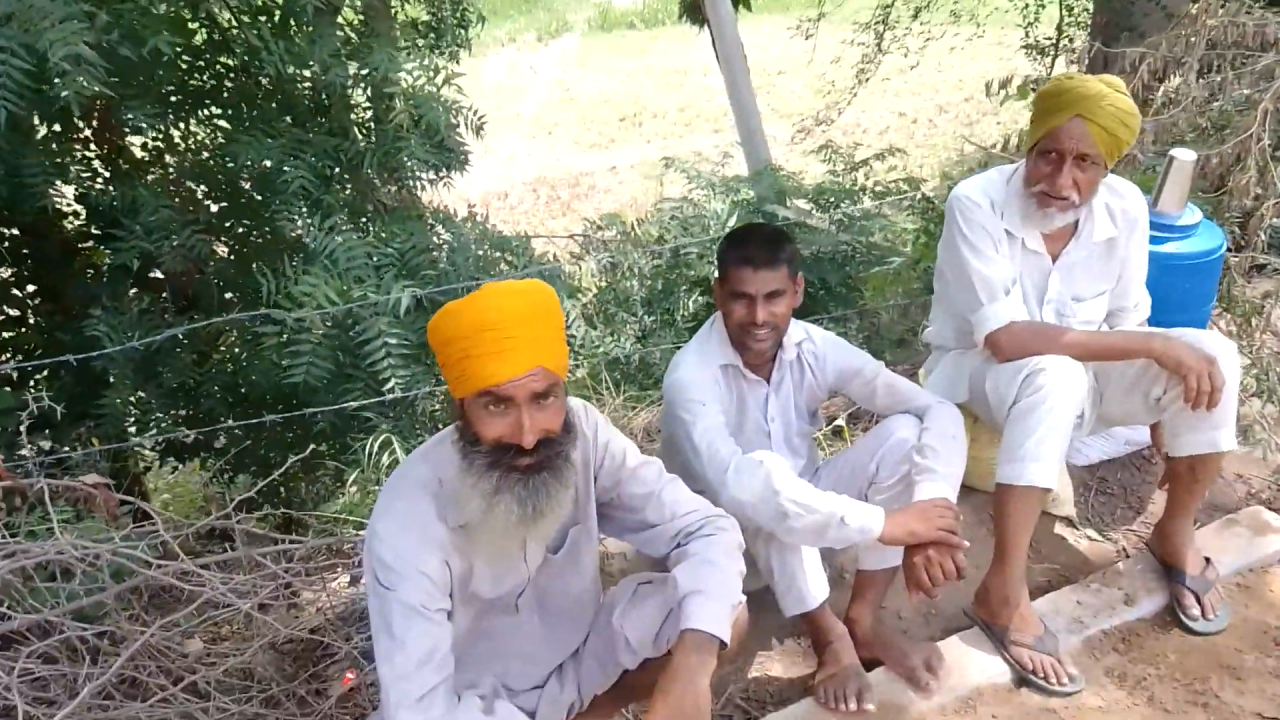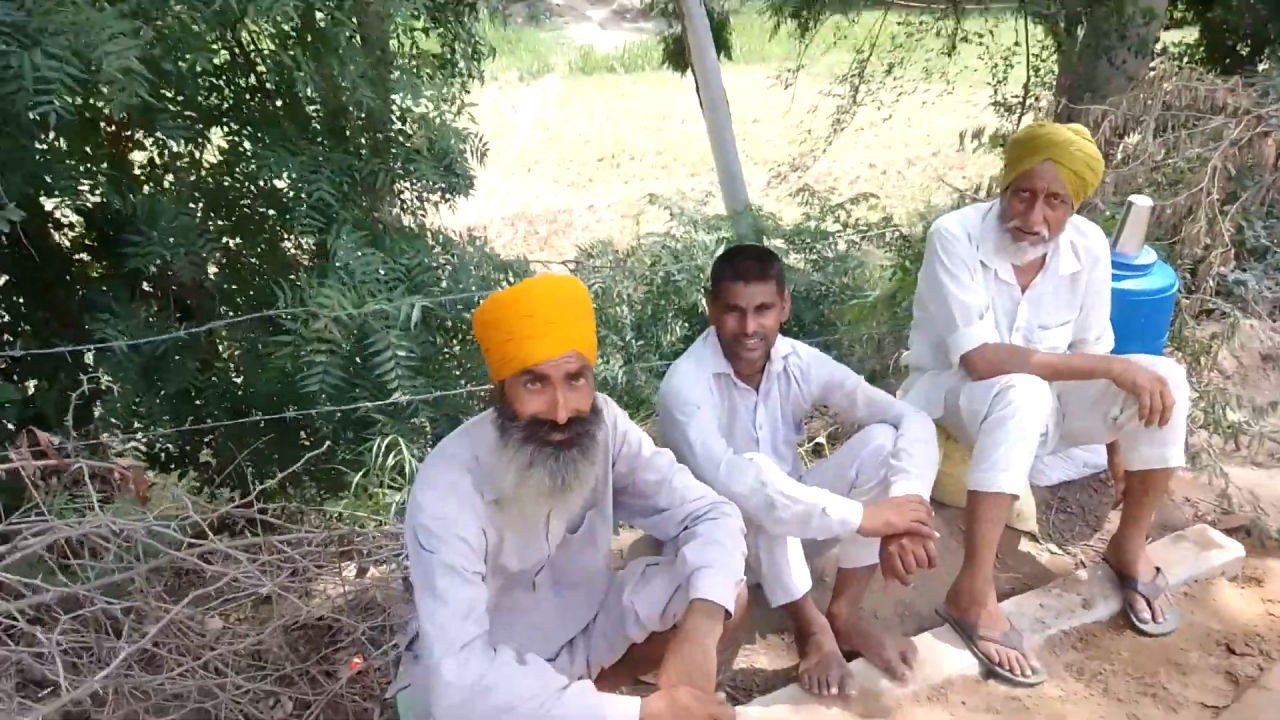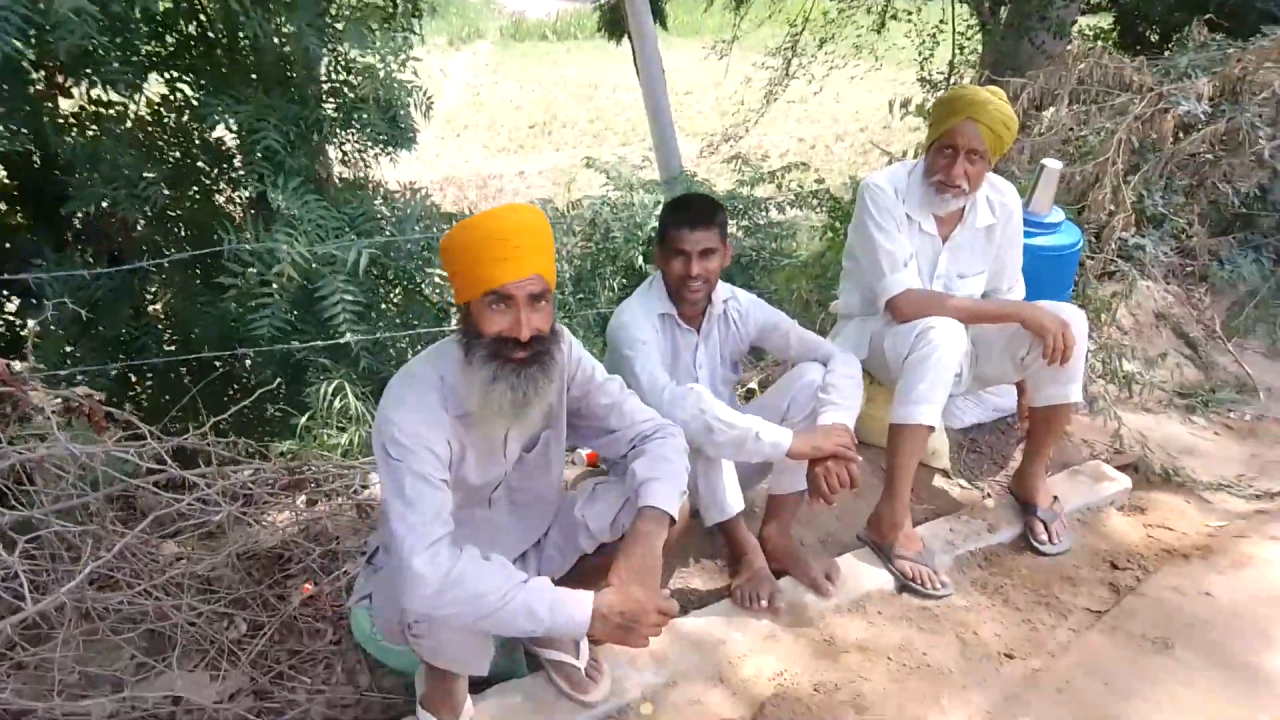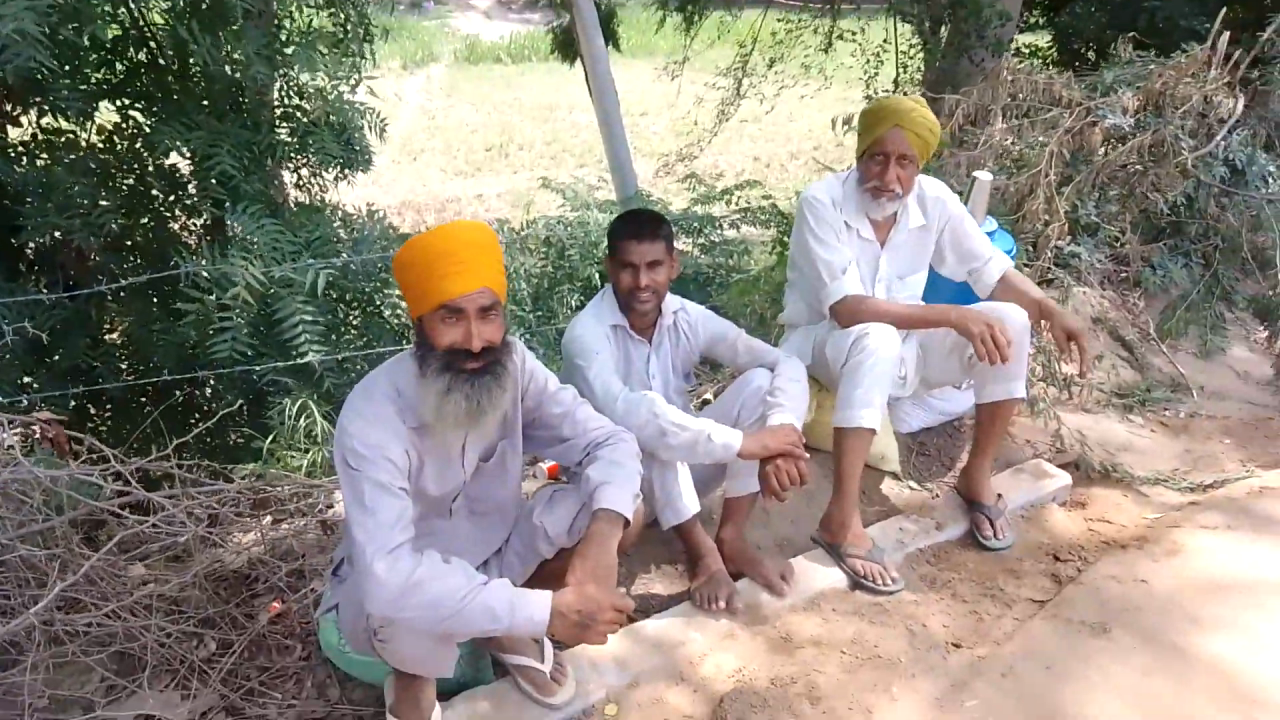
dt=0.5s
person 1, frame 1
left shoulder: (1125, 207)
right shoulder: (976, 203)
left elbow: (1127, 324)
right elbow: (1005, 339)
left wrist: (1163, 420)
right wrist: (1155, 347)
left hip: (1074, 373)
right hip: (975, 369)
left knee: (1211, 356)
right knee: (1055, 375)
left ankle: (1175, 535)
right ankle: (1002, 594)
person 1, frame 2
left shoulder: (1089, 245)
right shoulder: (956, 236)
left elbow: (1091, 351)
right elbow: (981, 358)
left wrist: (1118, 440)
right wrist: (1112, 368)
left hip: (1039, 397)
right hip: (951, 392)
left knee: (1164, 379)
right knee: (1023, 390)
left ankle: (1129, 545)
right ankle: (972, 593)
person 1, frame 3
left shoulder: (1002, 201)
right shoulder: (883, 191)
left elbow: (1003, 298)
right elbow: (904, 304)
left wrist: (1026, 379)
right wrist: (1022, 314)
left hip: (955, 344)
right hip: (876, 337)
left knee: (1066, 322)
right knee: (940, 334)
left ankle: (1031, 476)
right ankle: (891, 518)
person 1, frame 4
left shoulder: (933, 199)
right shoulder: (822, 201)
left elbow: (993, 269)
right elbow: (846, 308)
left wrist: (1049, 309)
right wrist: (954, 317)
left hip: (897, 346)
right hip: (824, 343)
left knee: (1010, 322)
right knee: (877, 340)
left ankle: (976, 476)
right ankle: (841, 519)
person 2, frame 1
left shoulder: (582, 431)
right shoulder: (410, 515)
left elbow: (707, 529)
left wrist: (691, 667)
left hip: (575, 653)
left knee: (723, 613)
person 2, frame 2
left shoulder: (601, 426)
right shoulder: (448, 490)
left elbow: (712, 515)
right elbow: (461, 681)
left wrist: (699, 632)
left hip: (580, 630)
right hip: (489, 674)
left knee: (725, 587)
person 2, frame 3
left shoulder: (557, 353)
right shoulder: (414, 405)
left elbow: (657, 436)
right elbow: (429, 575)
left wrist: (648, 537)
right wrist: (589, 612)
left hip: (532, 542)
right hip: (439, 581)
left knee: (662, 506)
right knee: (443, 601)
left ankle: (543, 622)
right ankle: (445, 672)
person 2, frame 4
left shoulder: (511, 365)
right shoulder: (374, 417)
left elbow: (610, 443)
right elbow: (390, 579)
left wrist: (603, 538)
right wrist: (547, 612)
left hip: (493, 553)
right hip: (397, 587)
left knee: (623, 505)
right knee: (410, 608)
left ankle: (502, 625)
right ankle: (413, 677)
person 3, frame 1
left shoulder: (815, 348)
right shoulder: (691, 375)
left elbow: (938, 411)
right elbow: (734, 487)
left wrist: (930, 510)
right wrist: (881, 524)
left hip: (807, 517)
left knee: (904, 432)
right knee: (764, 472)
left ankle: (862, 623)
right ankle: (829, 637)
person 3, frame 2
left shoulder: (800, 363)
right shoulder: (686, 383)
left elbow: (912, 420)
right elbow: (727, 481)
left wrist: (906, 510)
right wrist: (860, 516)
left hip: (792, 525)
left knee: (882, 440)
right knee: (753, 492)
left ankle: (844, 616)
right ankle: (812, 628)
person 3, frame 3
left shoulder: (739, 307)
right shoulder: (633, 322)
left elbow: (840, 360)
right elbow: (670, 408)
left wrist: (832, 435)
right wrist: (790, 442)
left hip: (728, 456)
left knee: (811, 377)
right knee: (692, 425)
left ankle: (775, 538)
right ankle: (744, 549)
person 3, frame 4
left shoulder: (688, 318)
right shoulder: (586, 335)
left elbow: (786, 365)
right elbow: (624, 413)
left wrist: (781, 433)
right wrist: (740, 442)
left hip: (682, 469)
left knee: (760, 382)
right knee: (647, 426)
left ankle: (732, 540)
right ankle: (700, 551)
